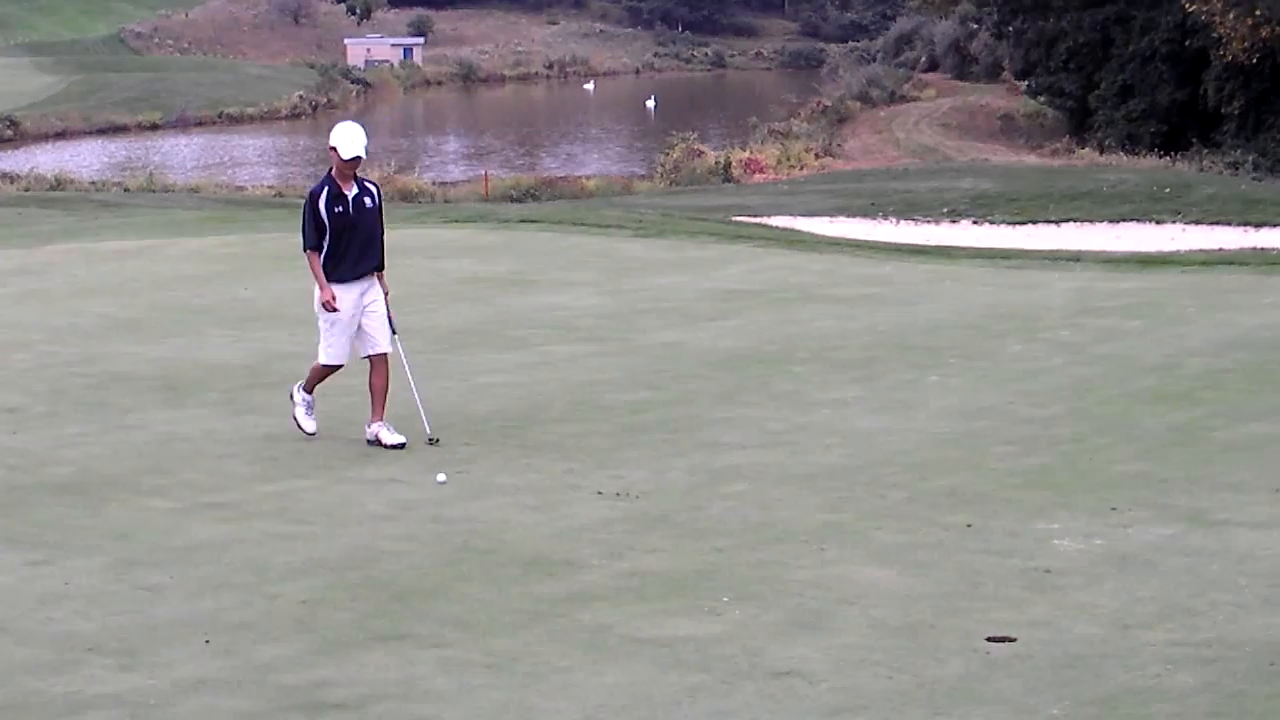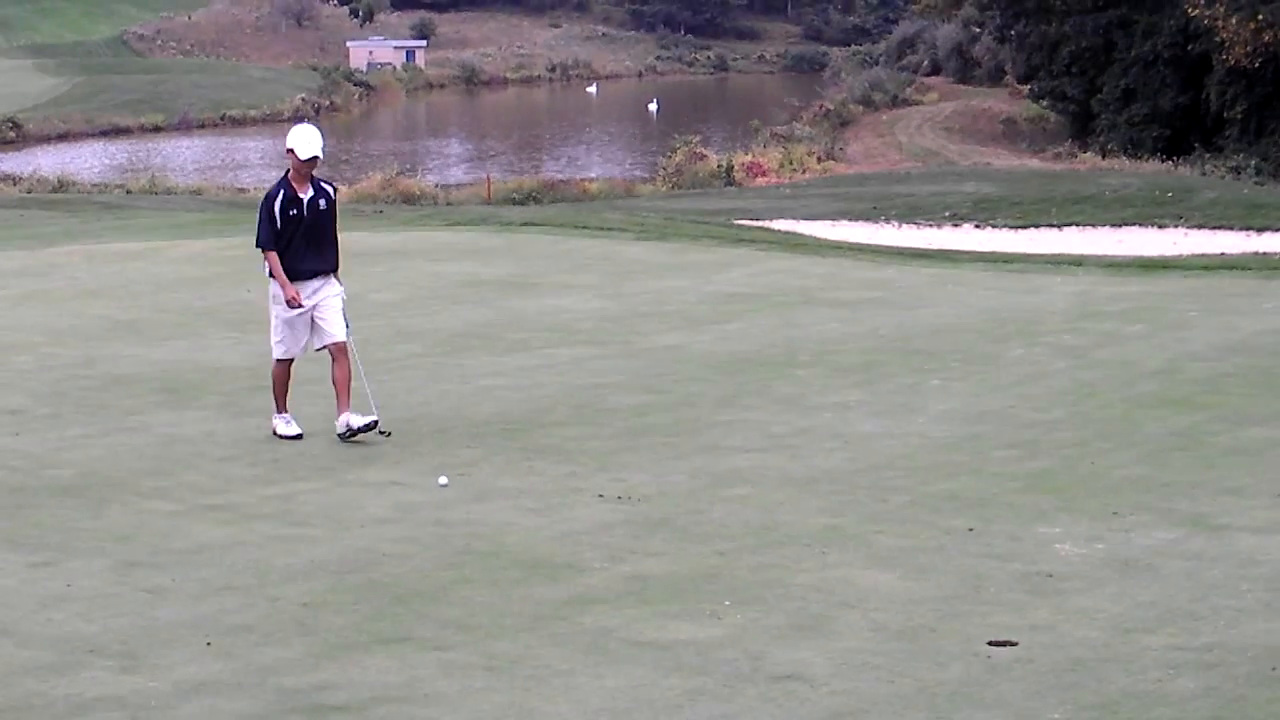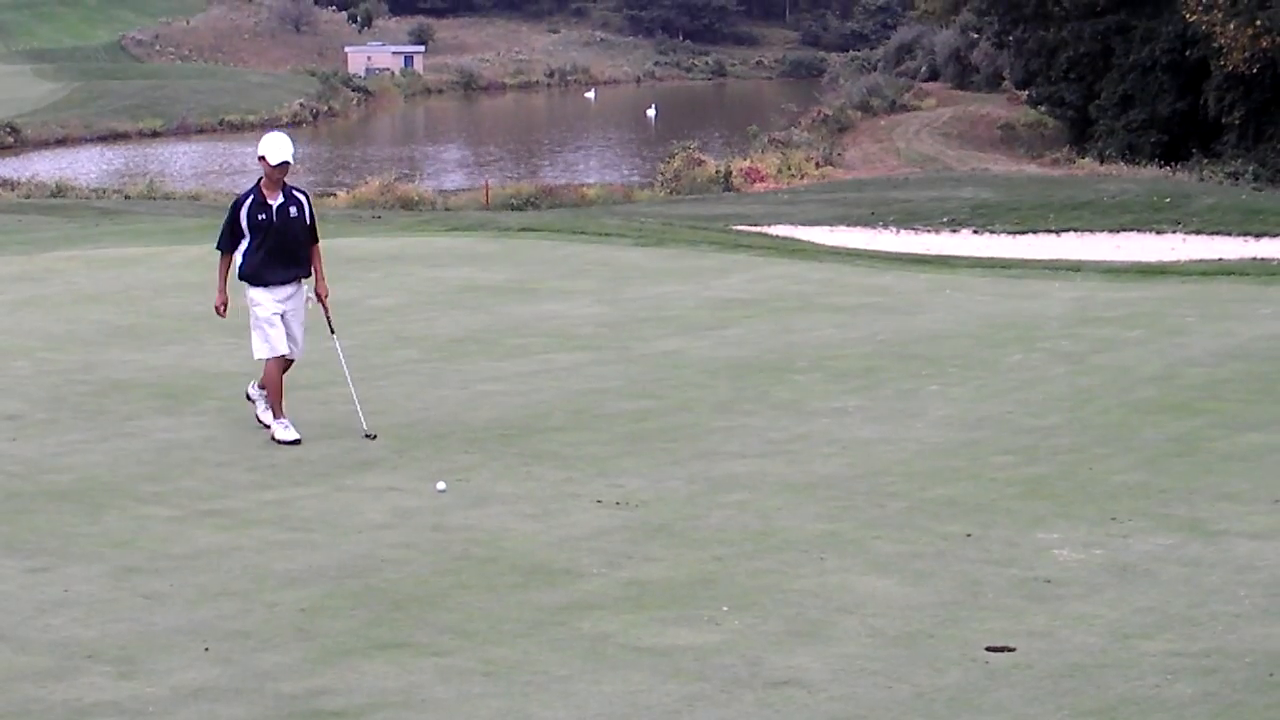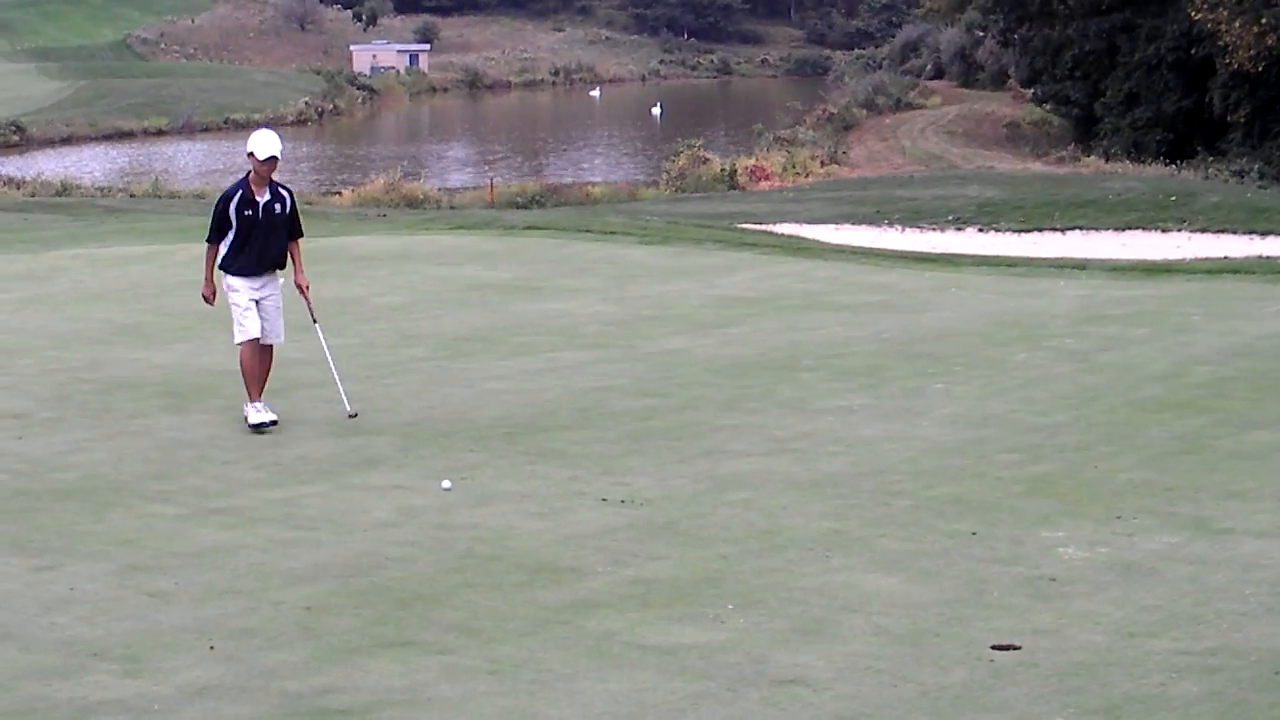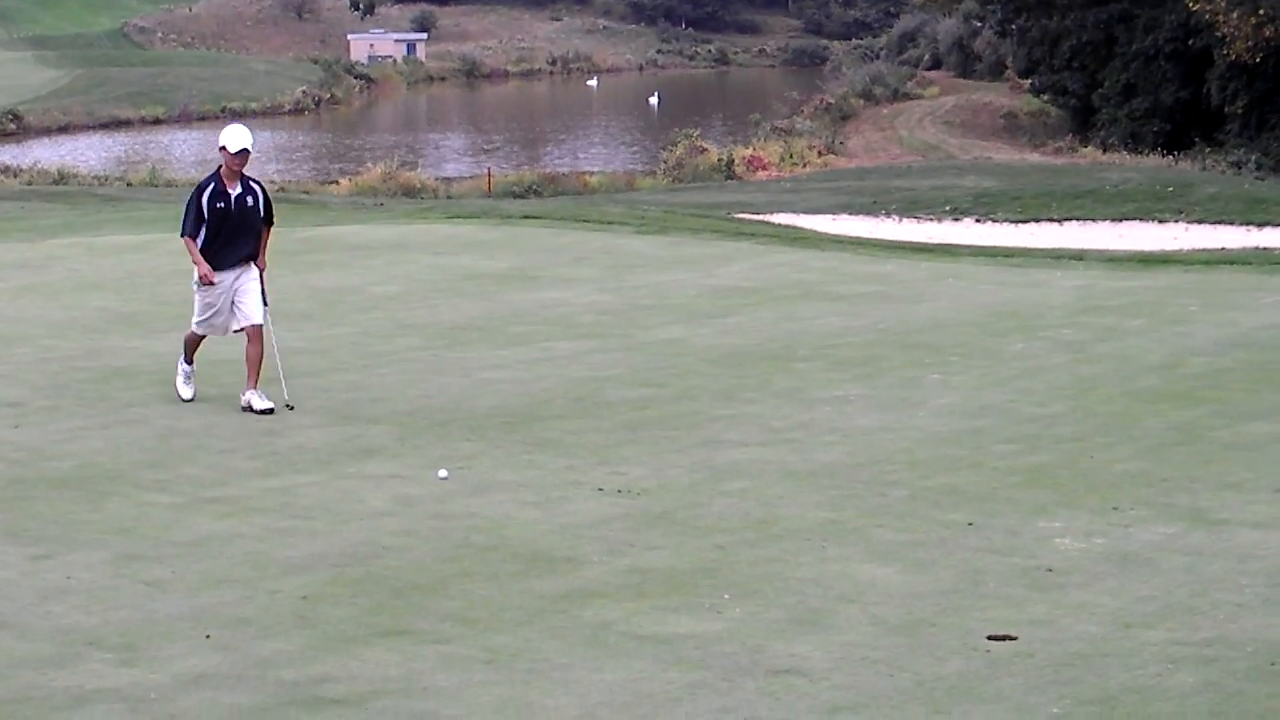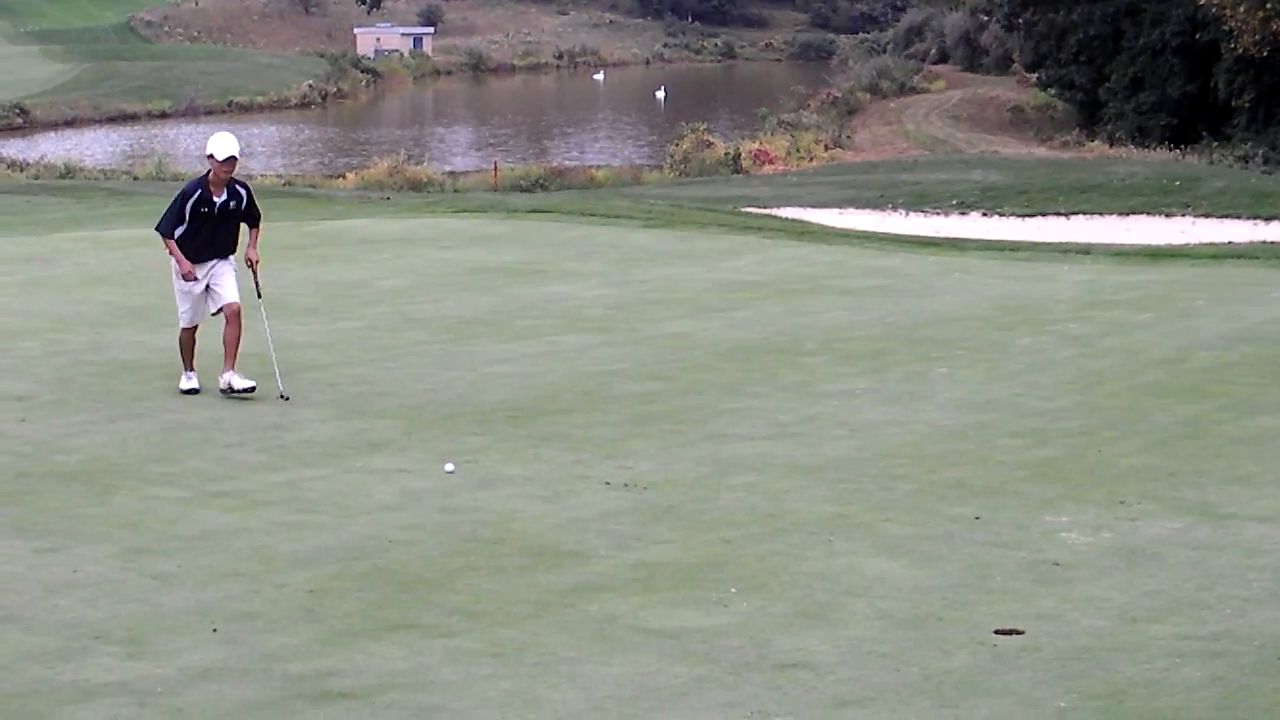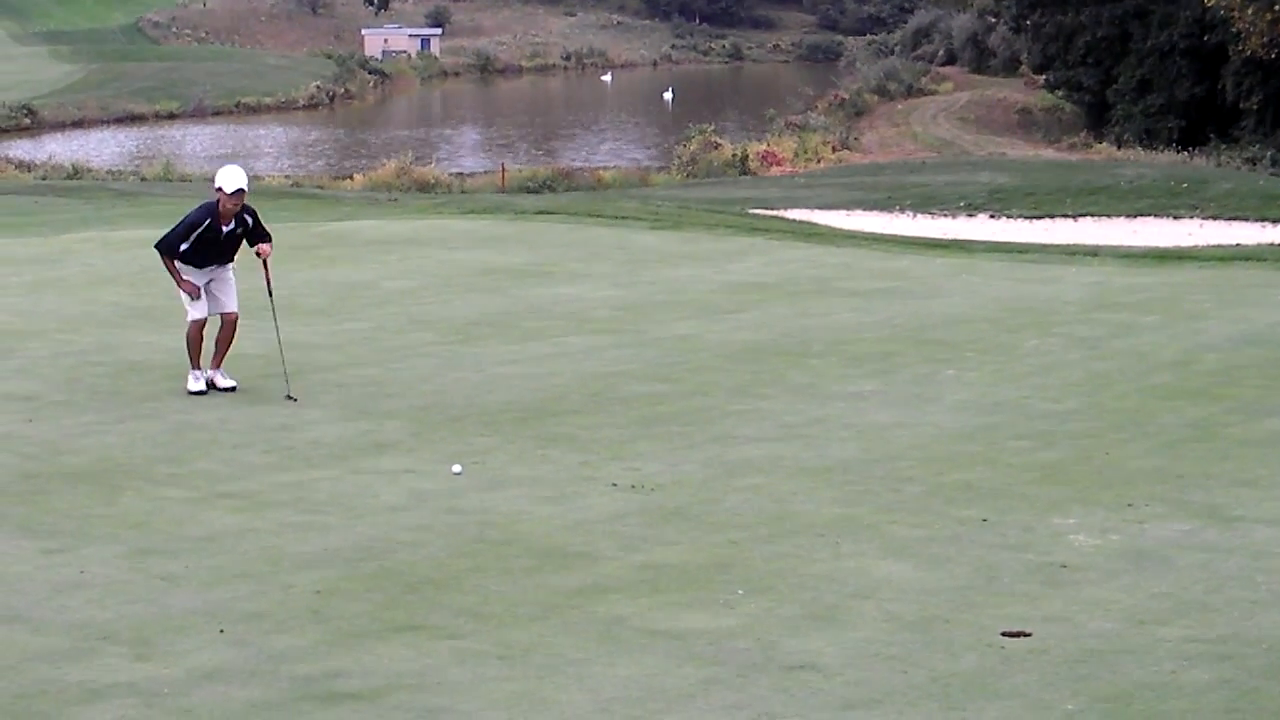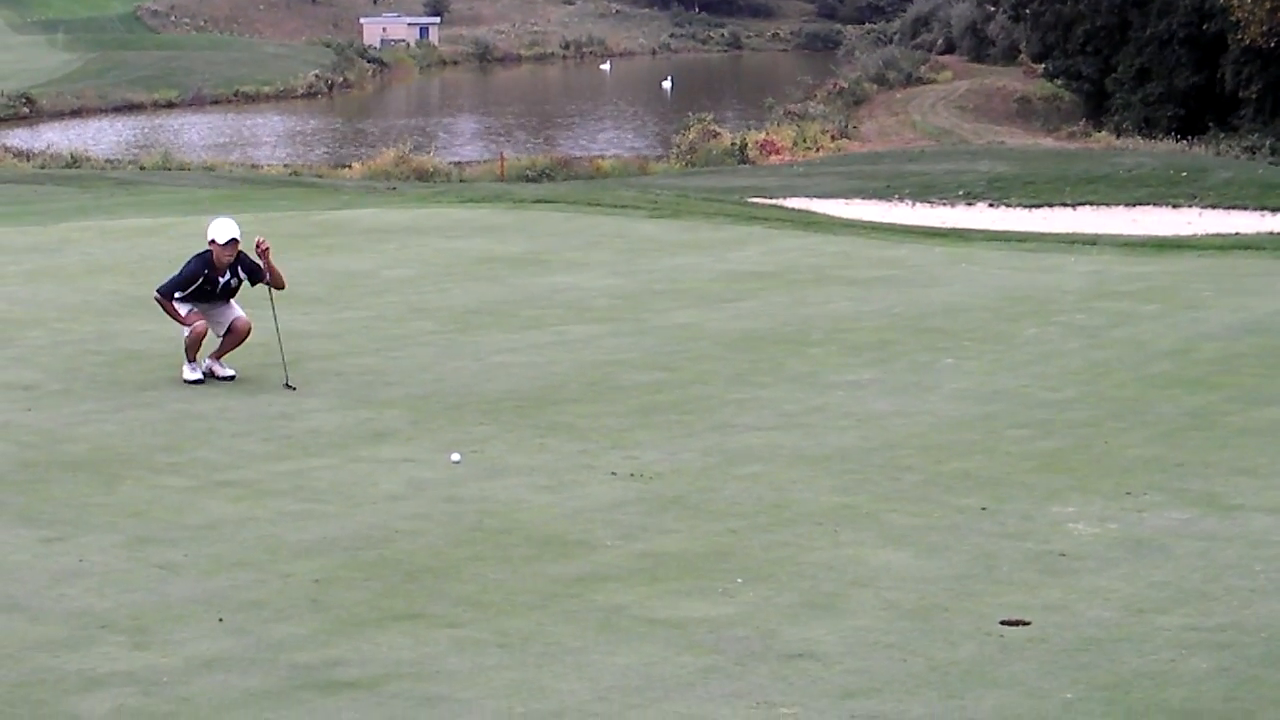
dt=0.3s
person 1, frame 1
left shoulder: (371, 191)
right shoulder: (319, 196)
right elbow: (312, 248)
left wrist: (381, 278)
right wrist: (323, 288)
left hip: (369, 286)
right hip: (335, 290)
left knee: (380, 355)
right knee: (333, 359)
left ankle: (377, 426)
right ankle: (304, 394)
person 1, frame 2
left shoulder: (327, 191)
right shoulder: (275, 197)
right elbow: (268, 248)
left wrist: (335, 274)
right wrist: (285, 285)
left hip: (325, 284)
right hip: (290, 289)
left knee: (339, 347)
right knee: (285, 356)
left ankle: (345, 417)
right ankle: (281, 415)
person 1, frame 3
left shoulder: (300, 200)
right shoulder: (244, 204)
left elbow: (311, 242)
right elbow: (227, 250)
left wrist: (320, 280)
right wrist: (221, 291)
left hip: (294, 288)
right hip: (260, 290)
left knee: (289, 355)
right knee: (274, 354)
left ankle: (258, 389)
right ankle: (280, 422)
person 1, frame 4
left shoulder: (284, 196)
right shoulder: (232, 197)
left elbow: (292, 237)
right elbow: (214, 241)
left wrist: (299, 272)
right wrist: (208, 280)
left hip: (270, 279)
right hip: (239, 279)
left knee: (267, 343)
right knee: (250, 338)
left ankle: (253, 403)
right ankle: (255, 405)
person 1, frame 5
left shoulder: (256, 189)
right shoulder: (205, 190)
left elbow: (266, 222)
right elbow: (189, 234)
left wrist: (261, 254)
right wrist: (200, 263)
left hip: (246, 271)
right hip: (212, 274)
left knee: (255, 328)
right knee: (200, 329)
left ankle: (251, 393)
right ankle: (186, 367)
person 1, frame 6
left shoulder: (241, 191)
right shoulder: (191, 192)
left elbow: (253, 221)
right elbow: (166, 231)
left wrist: (251, 247)
right wrist: (181, 261)
left hip: (222, 262)
right hip: (190, 266)
left knee: (233, 310)
right knee: (189, 324)
left ankle: (229, 375)
right ankle: (188, 373)
person 1, frame 7
left shoulder: (248, 216)
right shoulder: (199, 218)
left elbow: (265, 240)
right elbow: (163, 248)
left wrist: (265, 249)
right wrist: (180, 281)
left hip: (221, 268)
right hip: (190, 269)
left knee: (230, 317)
right knee: (198, 319)
left ankle: (214, 370)
right ankle: (195, 372)
person 1, frame 8
left shoulder: (242, 263)
right shoulder: (197, 268)
left elbow: (279, 285)
right elbow: (160, 295)
left wrist: (267, 260)
right wrist: (183, 319)
left hip: (219, 302)
right hip: (188, 302)
left knee: (243, 326)
right knee: (200, 327)
left ankle: (213, 361)
right ankle: (190, 364)
